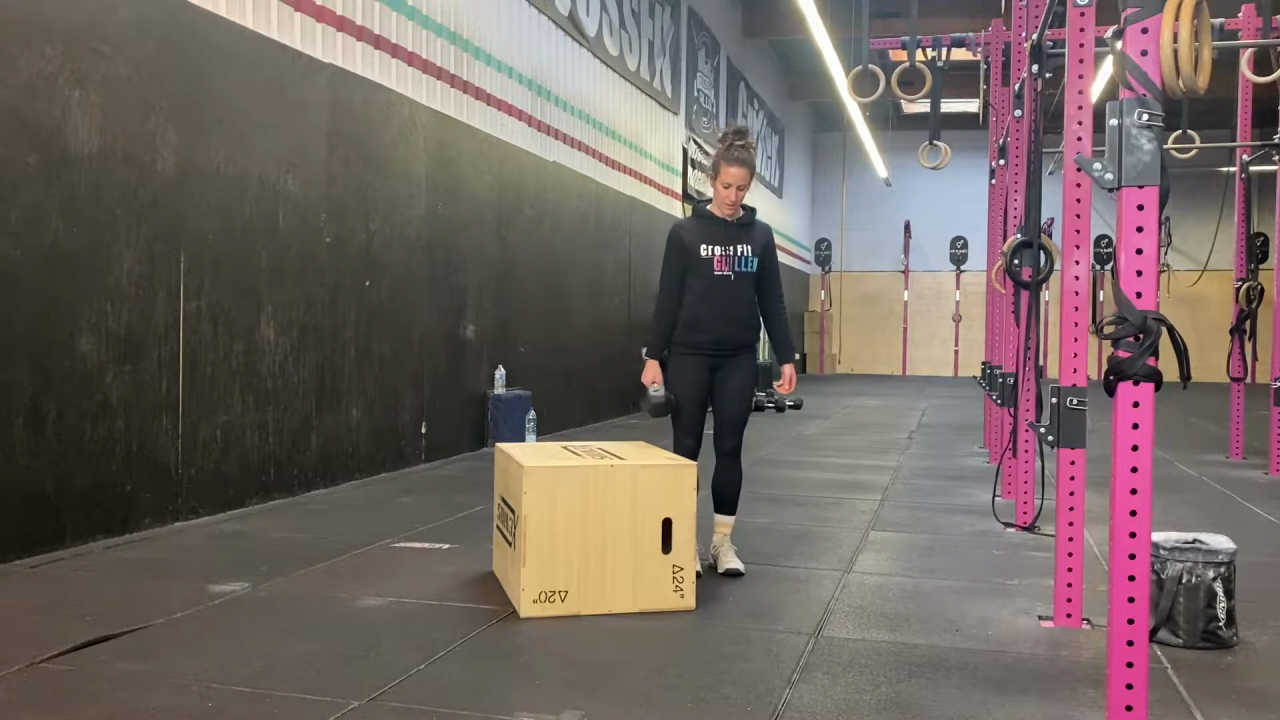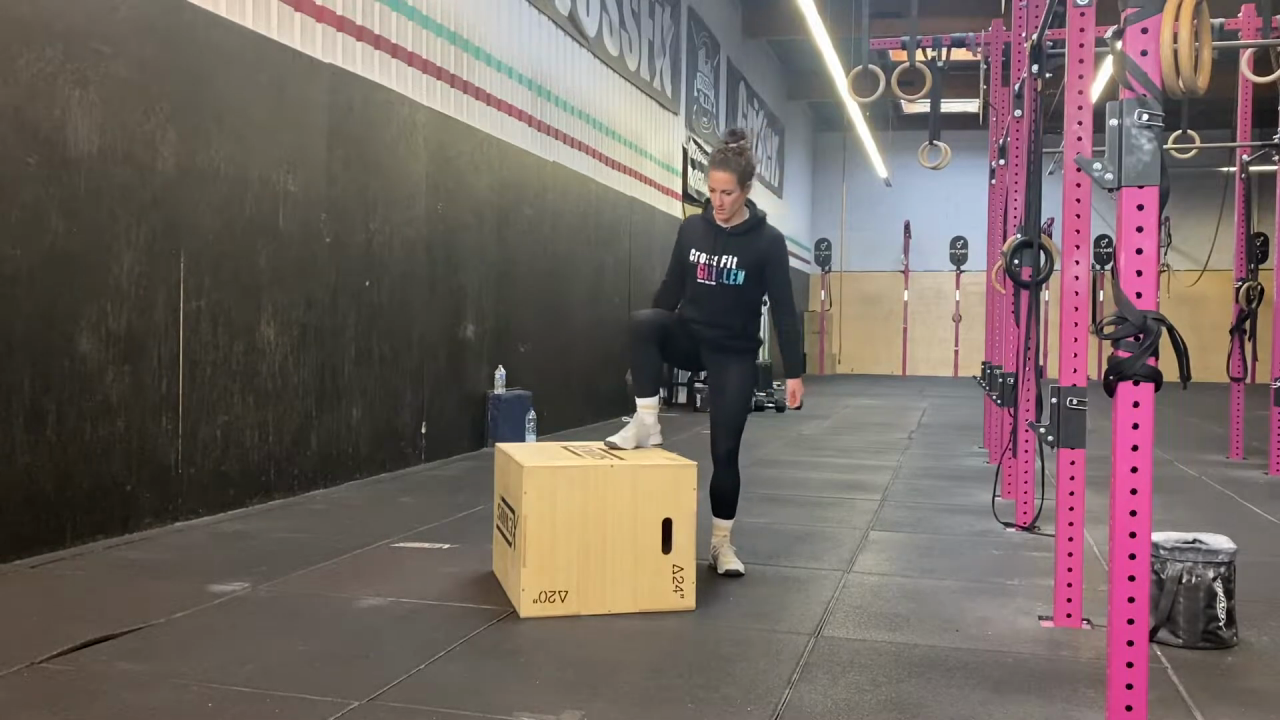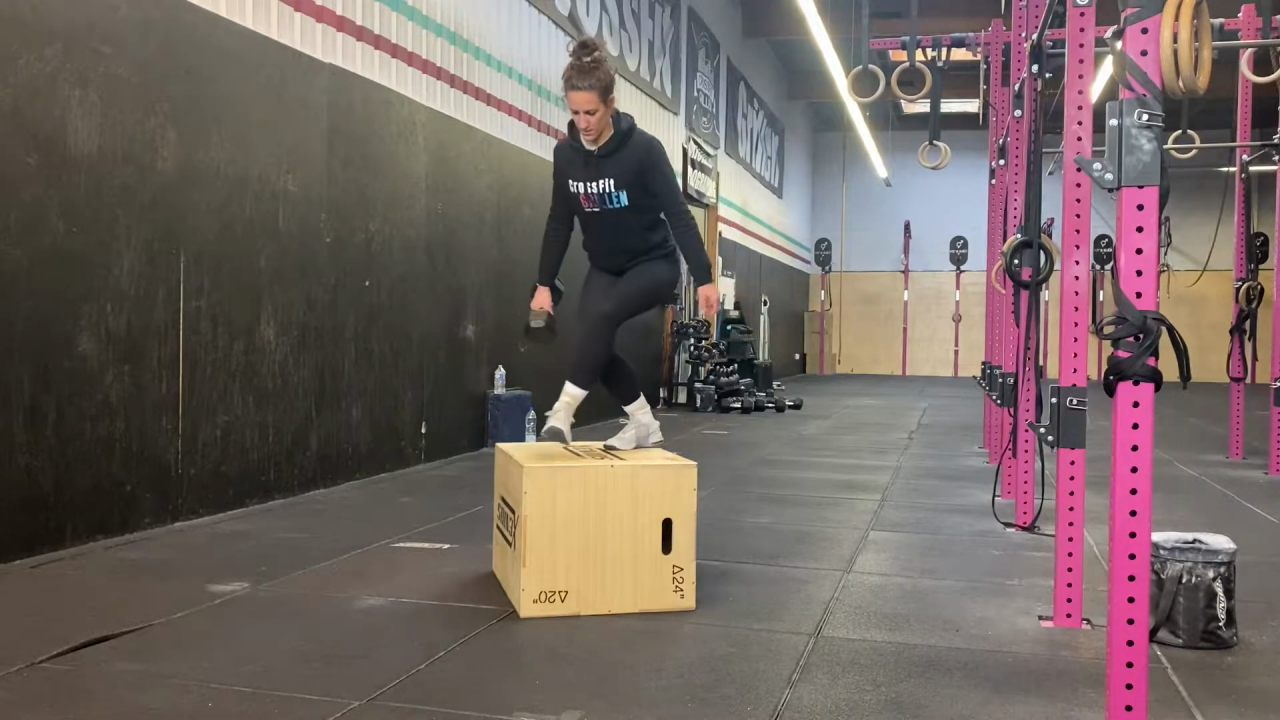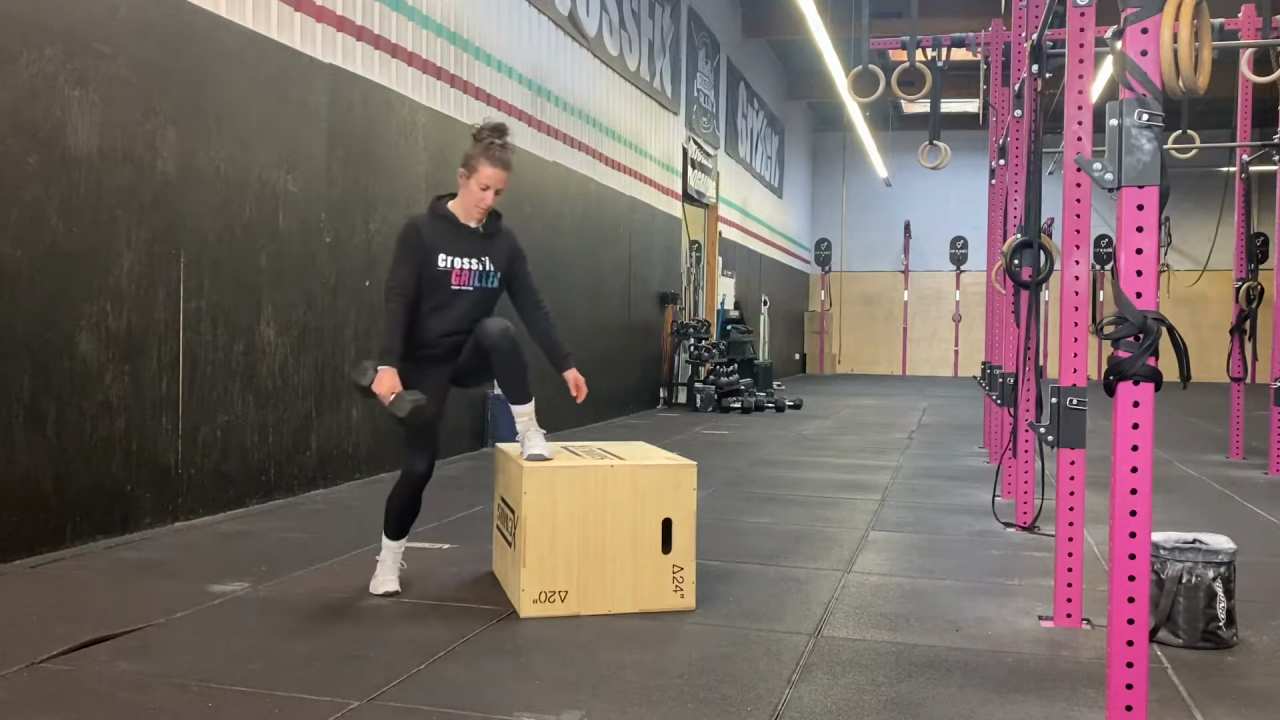
dt=1s
person 1, frame 1
left shoulder: (760, 234)
right shoulder: (685, 232)
left elbow: (772, 301)
right elbow: (667, 298)
left wrist: (786, 357)
right wrist: (653, 357)
left hip: (739, 358)
right hip: (689, 355)
left knee: (729, 449)
right knee: (686, 448)
left ankle: (723, 541)
person 1, frame 2
left shoulder: (768, 241)
right shoulder: (692, 228)
left elbow: (783, 309)
right elbow: (671, 287)
left wrist: (794, 371)
right wrist: (647, 346)
left hip: (735, 354)
right hip: (688, 338)
left knee: (725, 450)
right knee: (643, 320)
left ankle: (721, 542)
right ankle: (646, 422)
person 1, frame 3
left shoulder: (642, 148)
right shoulder: (566, 153)
left elbow: (678, 213)
right elbow: (559, 221)
left wrist: (704, 278)
right wrist: (544, 283)
left hip: (654, 263)
right hip: (605, 267)
left knee: (602, 315)
right knee: (593, 338)
left ankle: (564, 411)
right ankle: (643, 423)
person 1, frame 4
left shoulder: (503, 240)
right shoulder: (421, 230)
left elbow: (532, 308)
right elbow: (397, 301)
left wrist: (566, 365)
right wrist: (387, 366)
left hip: (473, 353)
right hip: (423, 360)
left knee: (500, 330)
right knee: (418, 466)
left ankle: (528, 432)
right ankle: (389, 558)
